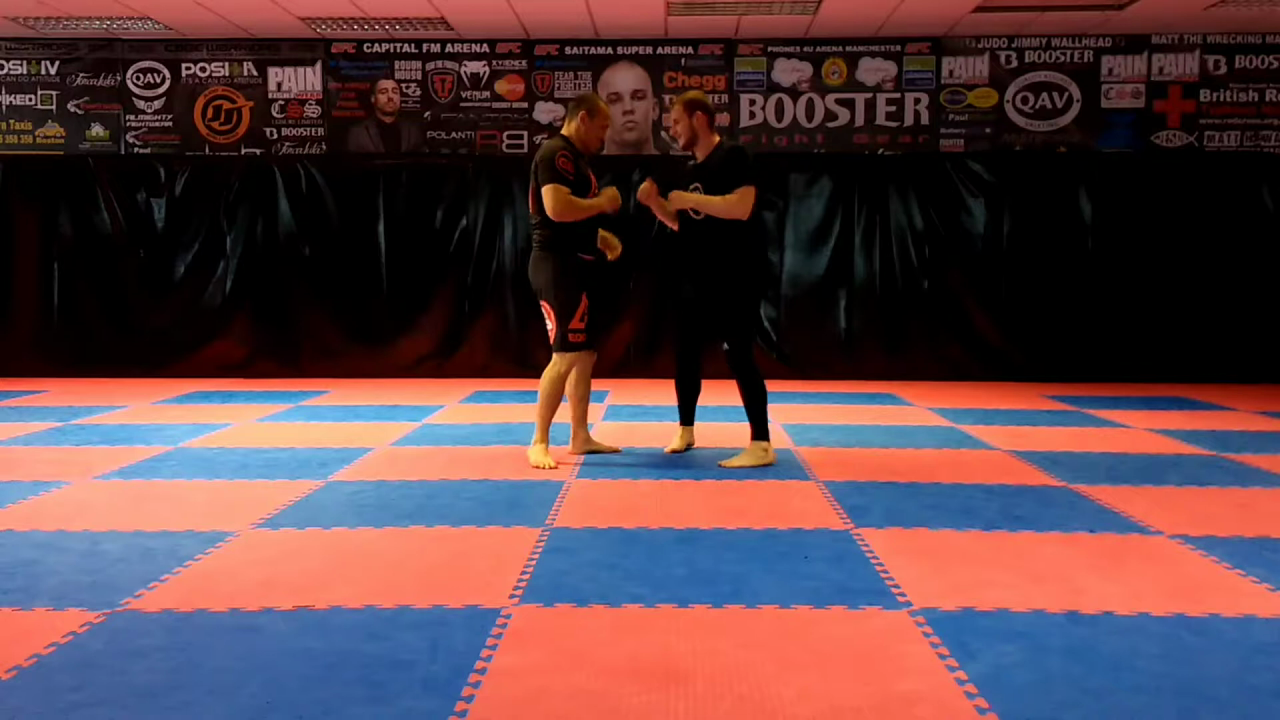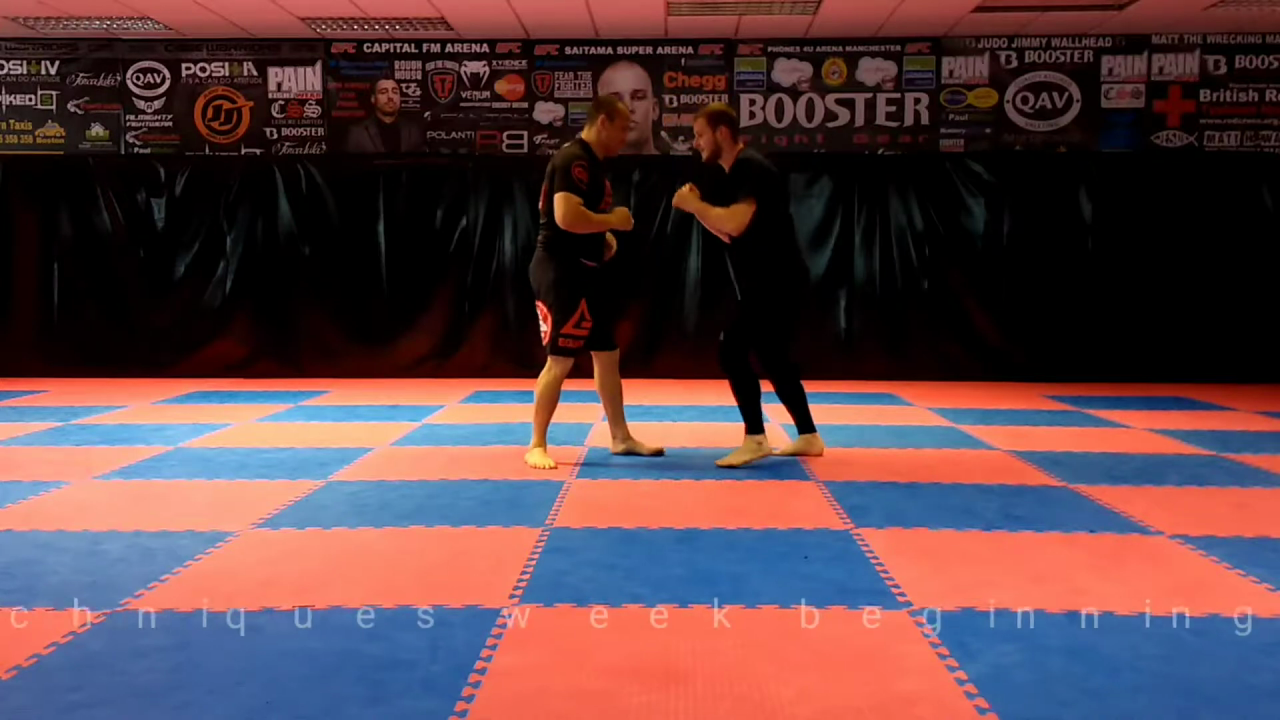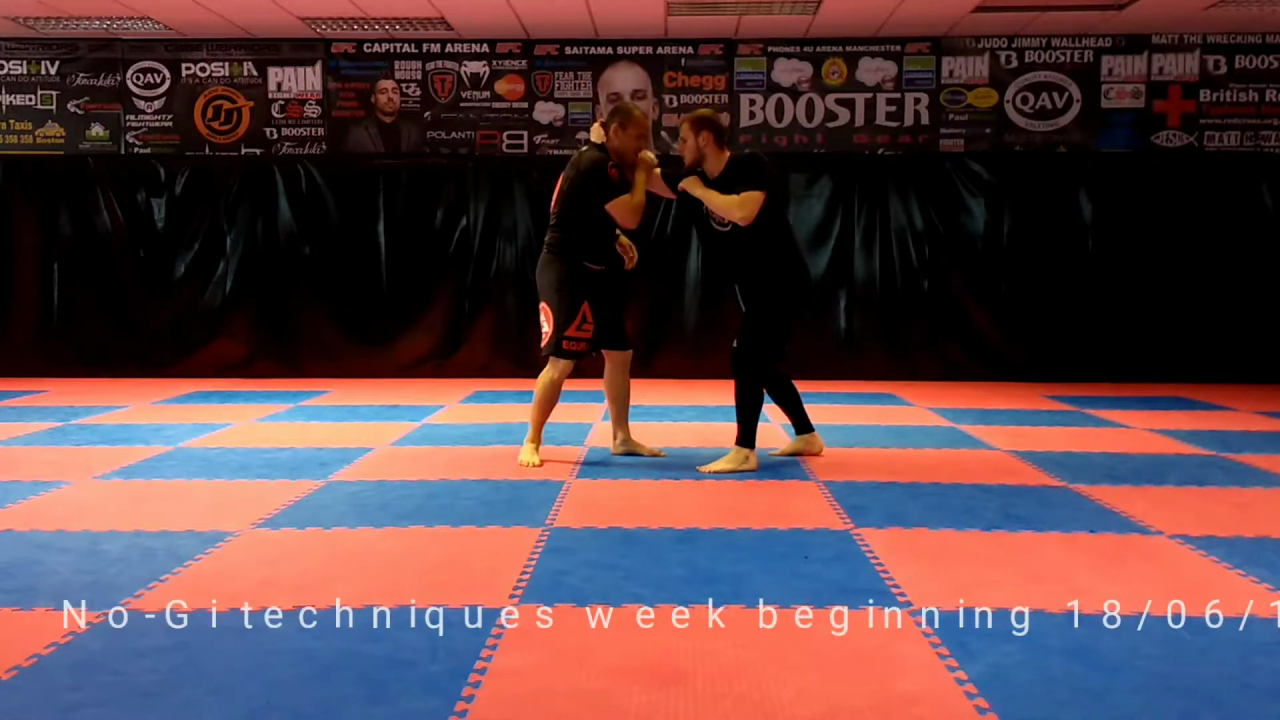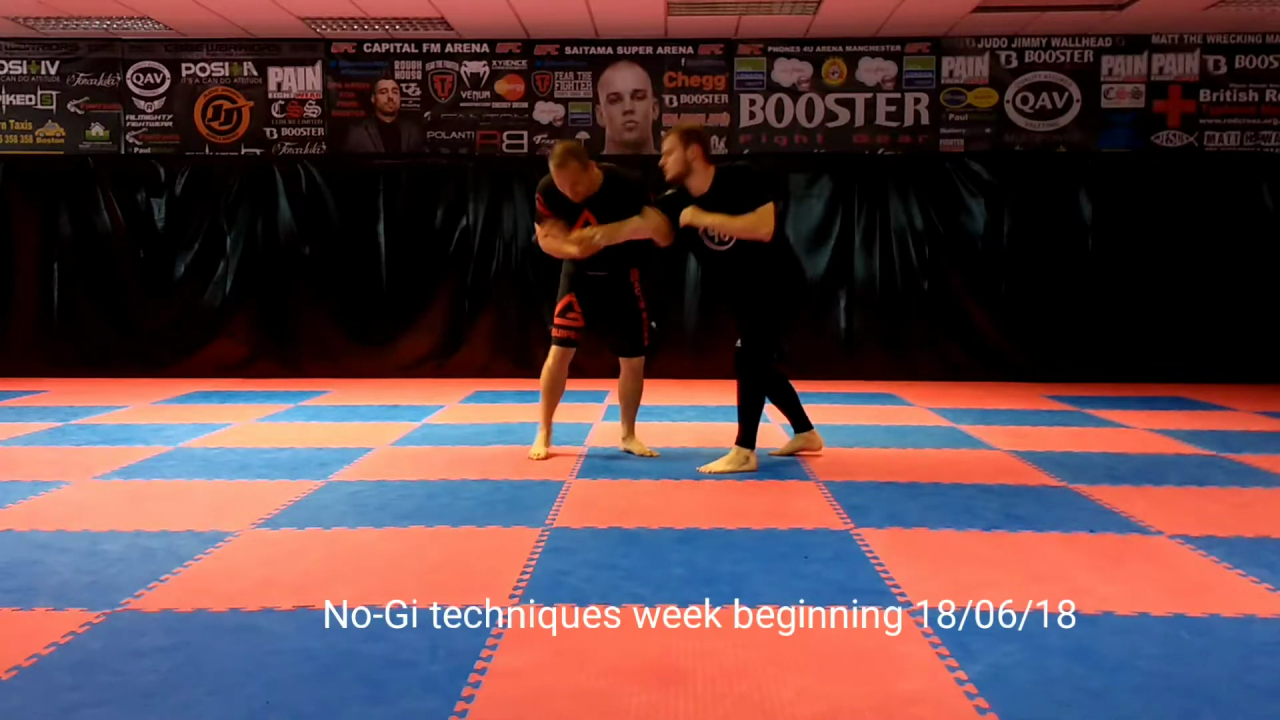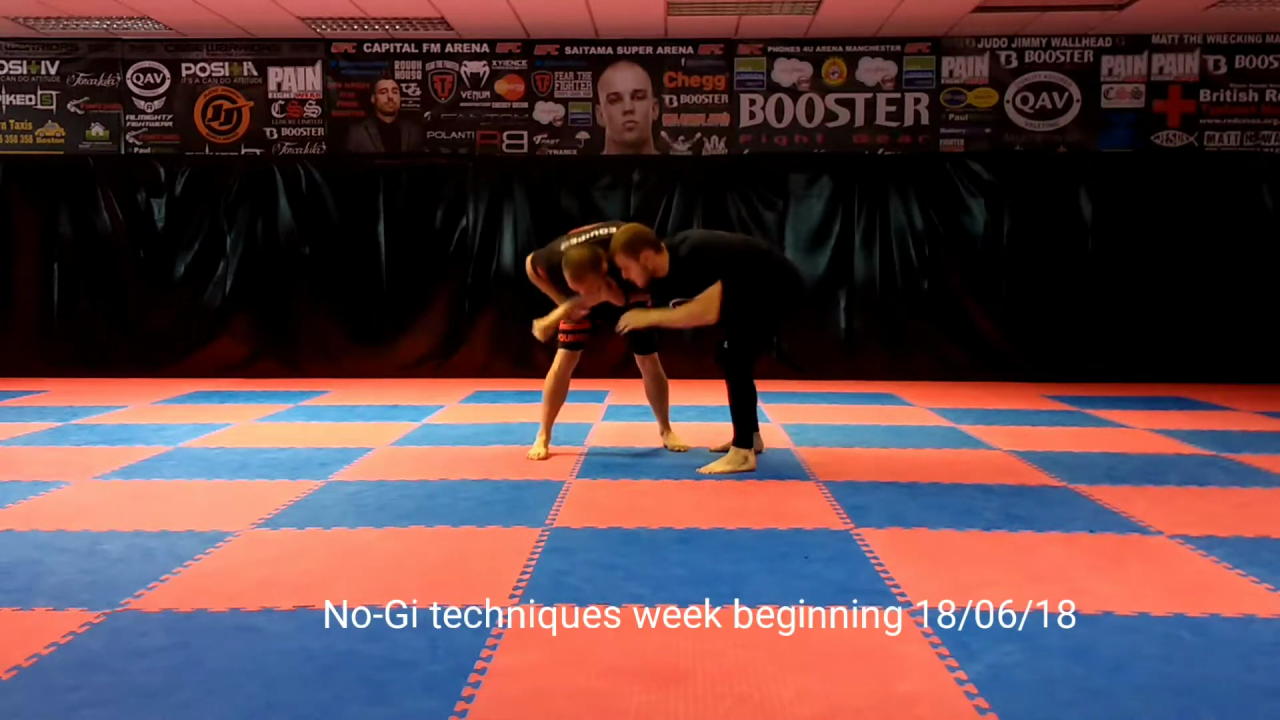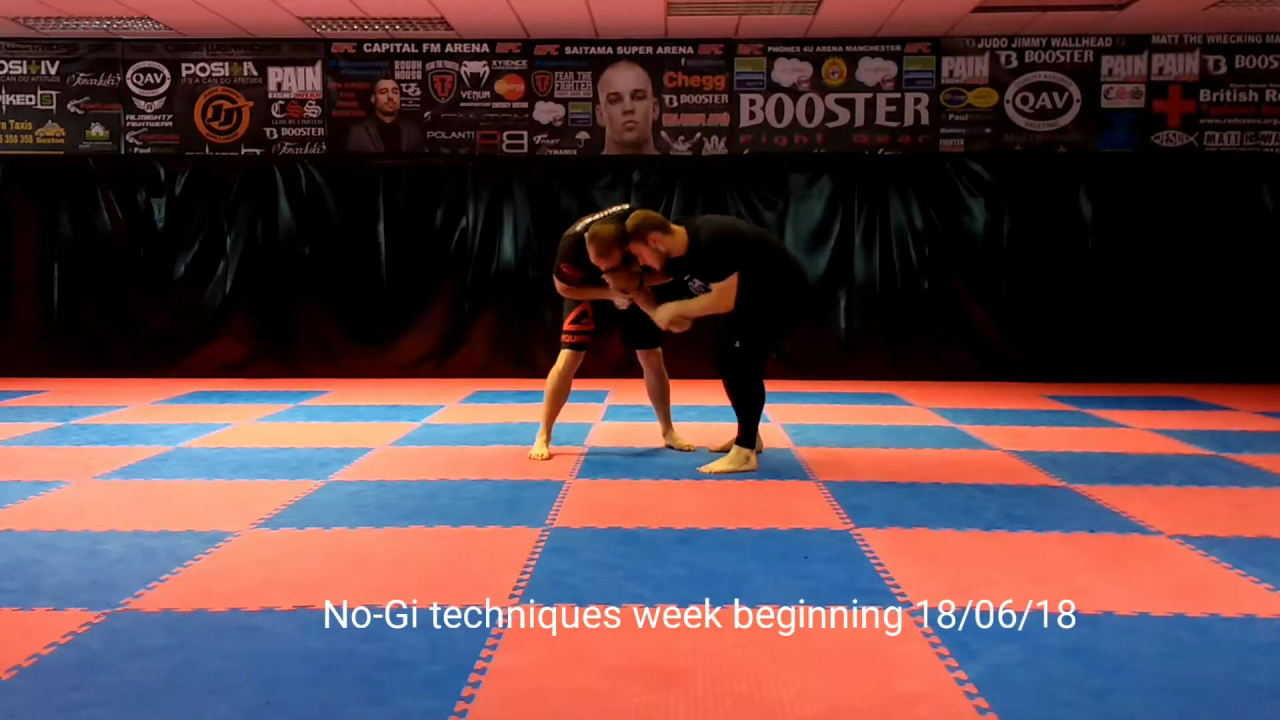
dt=0.5s
person 1, frame 1
left shoulder: (732, 157)
right shoulder: (692, 169)
left elbow: (742, 207)
left wrist: (690, 199)
right wrist: (657, 203)
left hip: (734, 279)
right hip: (697, 280)
left knee: (739, 357)
right knee: (686, 354)
left ankle: (761, 445)
right ankle: (686, 429)
person 1, frame 2
left shoulder: (751, 168)
right shoulder: (738, 172)
left elbow: (735, 224)
right elbow: (728, 232)
left wrist: (695, 205)
right wrist: (696, 207)
left hip: (775, 283)
right hip: (771, 283)
left knee: (731, 348)
right knee: (774, 358)
left ankle: (754, 439)
right ankle: (808, 436)
person 1, frame 3
left shoulder: (750, 166)
right shoulder: (703, 180)
left elbow: (745, 213)
right elbow: (645, 178)
left wrist: (700, 192)
left hip: (779, 285)
right hip: (757, 287)
left knee: (746, 359)
right knee: (763, 363)
left ankle: (744, 452)
right ankle: (807, 437)
person 1, frame 4
left shoulder: (739, 180)
right shoulder: (675, 203)
left elbow: (764, 228)
left wrist: (706, 217)
left hip: (775, 283)
right hip: (743, 291)
left knee: (749, 357)
right knee: (761, 363)
left ankle: (744, 452)
right ankle: (805, 434)
person 1, frame 5
left shoulder: (693, 255)
right shoulder: (659, 276)
left elbow: (708, 312)
left wrist: (651, 316)
left hip: (777, 289)
right hip: (750, 295)
left knee: (736, 359)
right knee: (730, 357)
left ankle: (743, 452)
right ankle: (750, 434)
person 1, frame 6
left shoulder: (711, 241)
right shoulder: (676, 252)
left elbow: (724, 301)
left wrist: (673, 307)
left hip: (783, 290)
right hip: (752, 293)
left knee: (746, 362)
right knee: (725, 358)
left ankle: (745, 453)
right ankle: (749, 436)
person 2, frame 1
left shoulder: (576, 158)
right shoulder: (557, 153)
right elbow: (557, 209)
left wrist: (601, 236)
right wrist: (603, 202)
left hip: (579, 265)
right hip: (559, 266)
left knee: (586, 354)
right knee: (566, 355)
left ankle: (580, 437)
right ankle: (539, 442)
person 2, frame 2
left shoulder: (594, 162)
right shoulder: (573, 160)
right elbow: (566, 217)
left wrist: (604, 233)
right wrist: (613, 221)
left hip: (585, 270)
right hip: (559, 270)
left knee: (607, 354)
right knee: (561, 360)
left ankle: (621, 437)
right ankle: (537, 445)
person 2, frame 3
left shoulder: (609, 164)
right shoulder: (595, 164)
right elbow: (630, 217)
left wrist: (619, 242)
right wrist: (642, 174)
left hip: (596, 271)
right hip: (566, 272)
left knee: (619, 354)
right knee: (562, 362)
left ankle: (621, 437)
right ankle: (532, 441)
person 2, frame 4
left shoulder: (625, 185)
right shoulder: (548, 191)
left elbow: (666, 235)
right elbow: (546, 240)
left wrist: (657, 230)
right wrist: (576, 249)
left hip: (622, 275)
right hip: (579, 275)
left knee: (633, 360)
right knee: (561, 352)
left ankle: (628, 435)
right ankle: (544, 434)
person 2, frame 5
right shoulder: (557, 258)
right elbow: (531, 266)
left wrist: (621, 296)
right wrist: (564, 302)
left hip: (627, 292)
left knee: (649, 361)
right knee: (565, 357)
left ankle: (665, 430)
right ankle: (543, 437)
person 2, frame 6
right shoulder: (572, 246)
right elbow: (563, 288)
left wrist: (637, 280)
right wrist: (609, 291)
left hip: (629, 287)
right hip: (586, 291)
left knee: (652, 358)
right knee: (569, 358)
left ankle: (667, 431)
right ankle: (543, 437)
